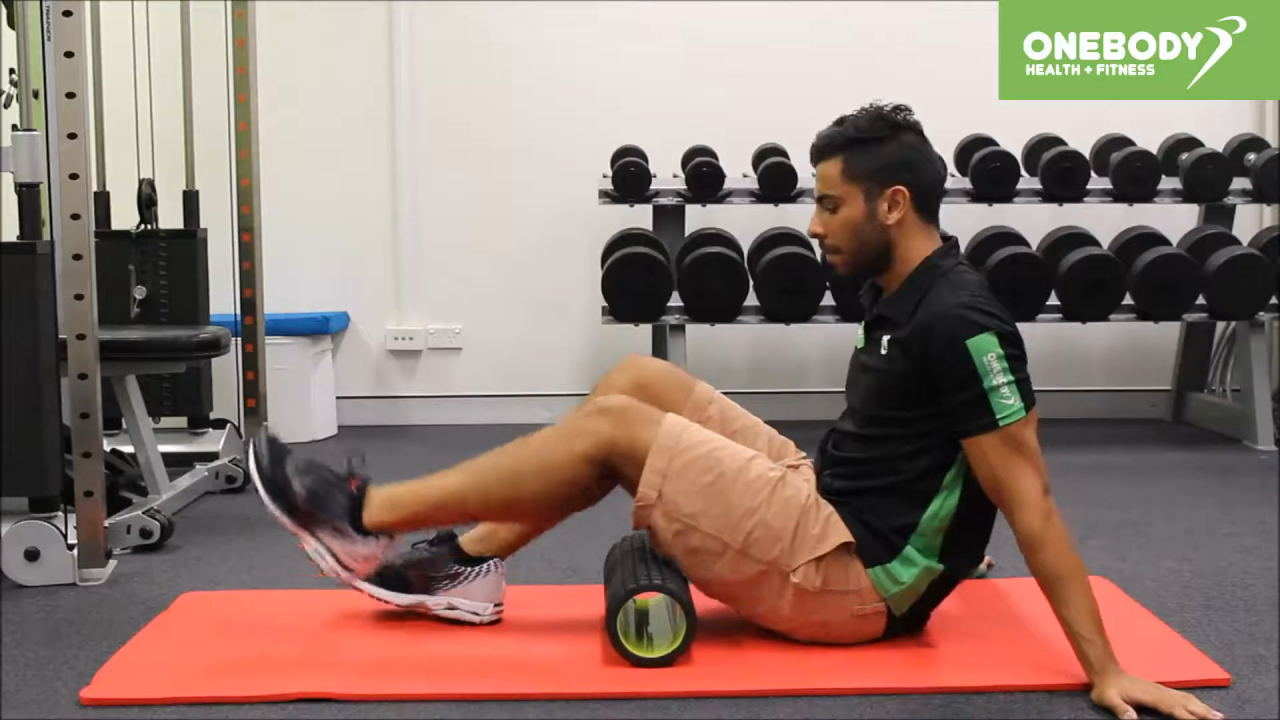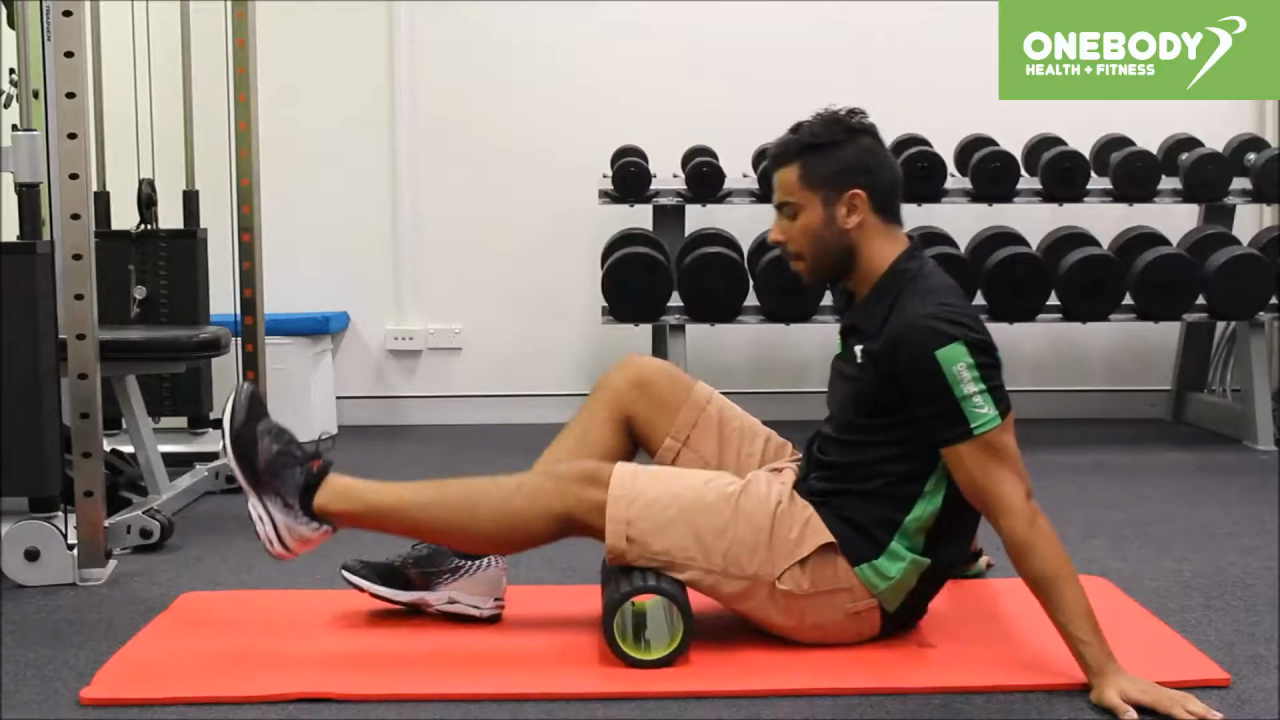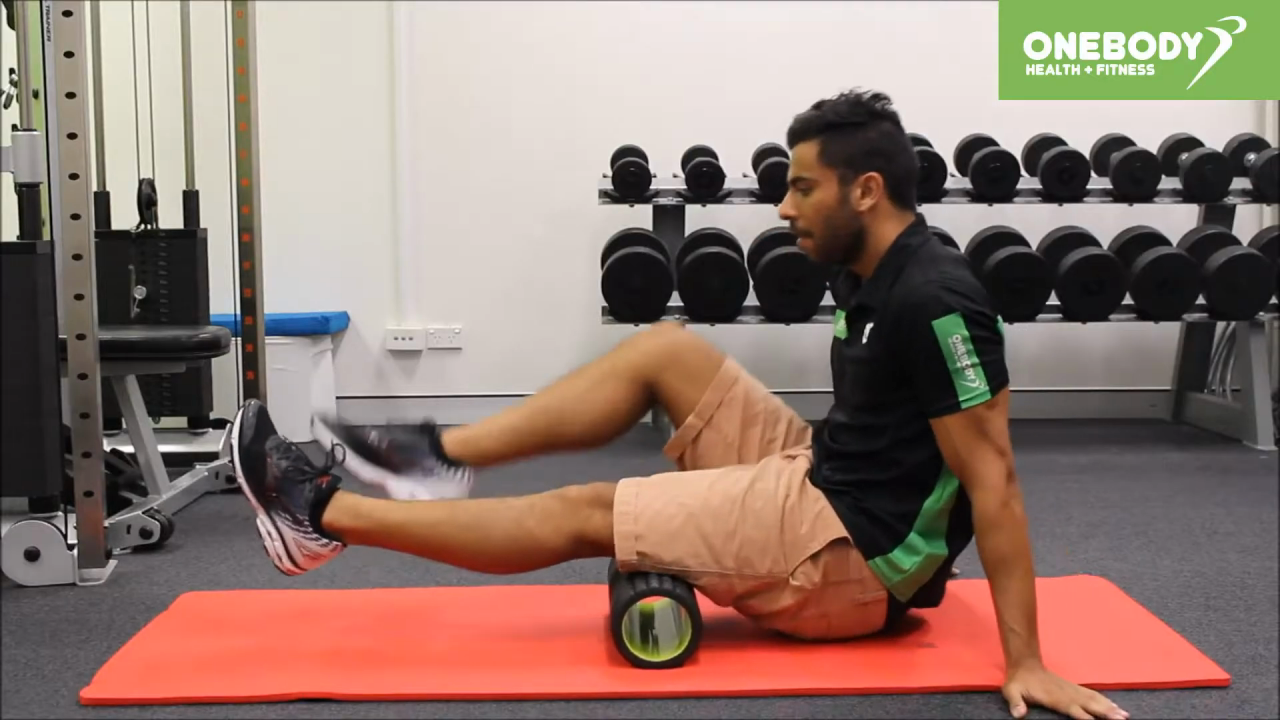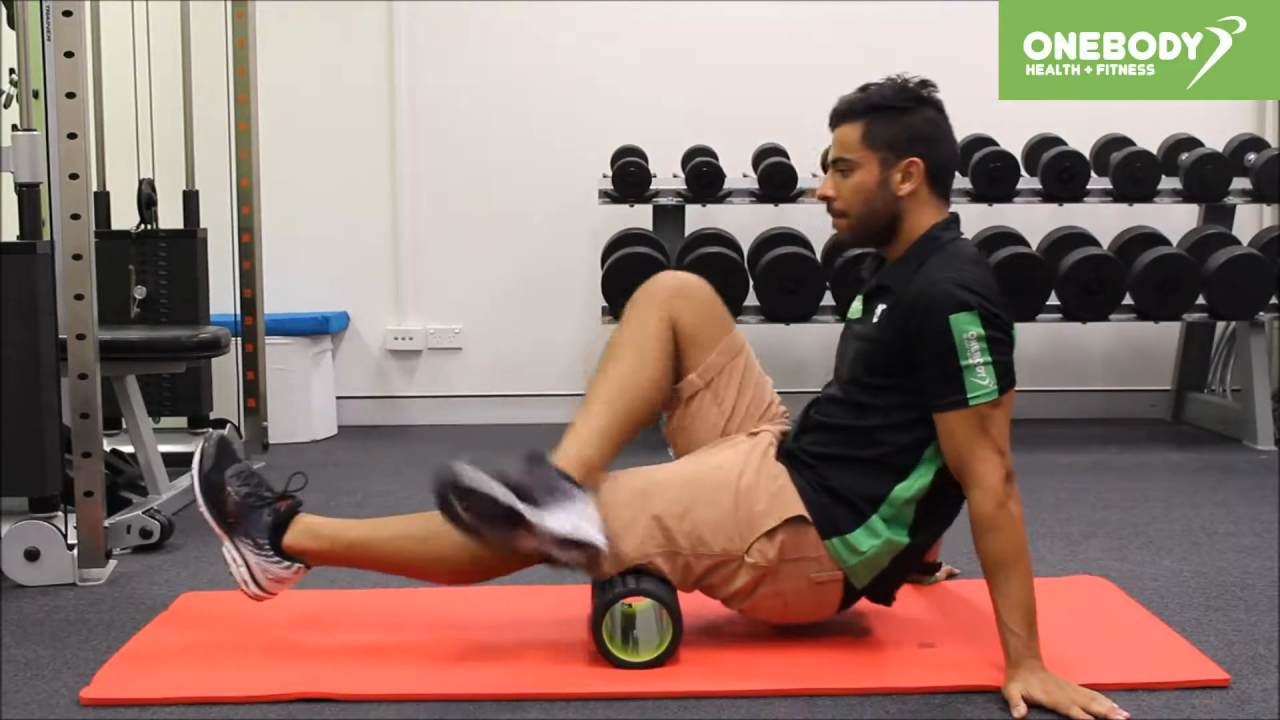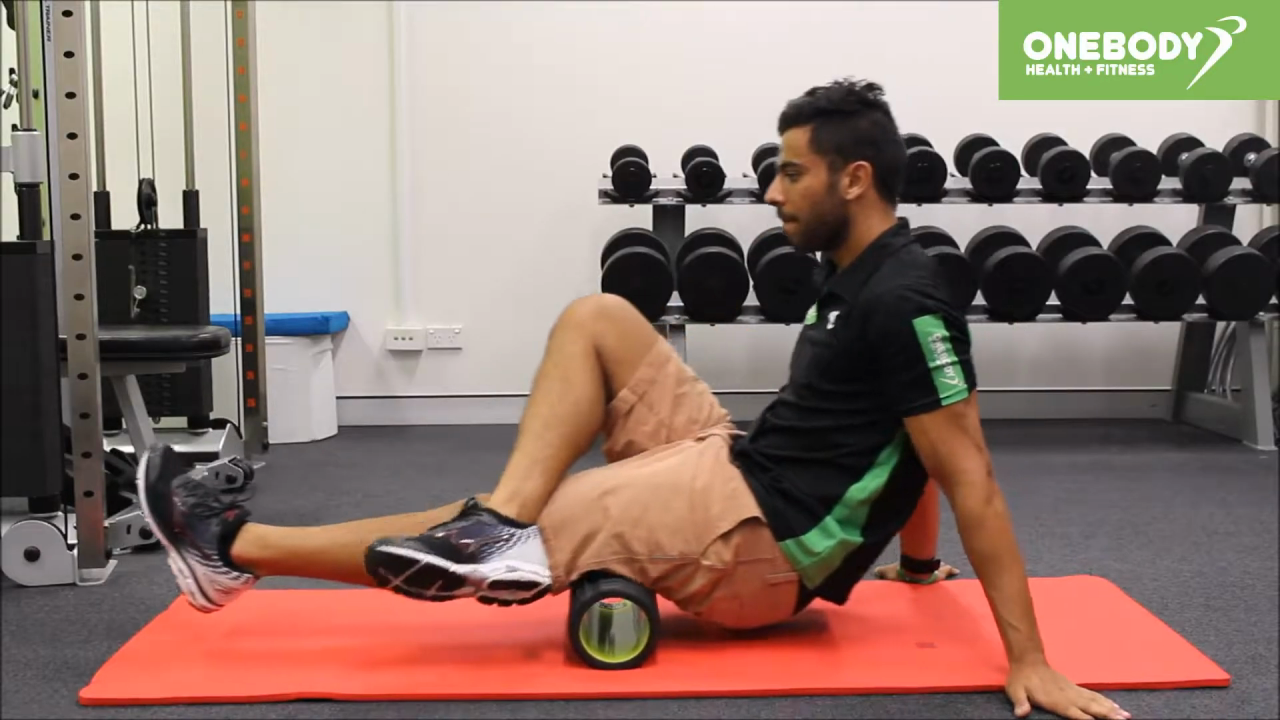
dt=0.4s
person 1, frame 1
left shoulder: (956, 322)
right shoulder: (903, 293)
left elbow: (1029, 500)
right wrist: (936, 544)
left hip: (846, 574)
right hip: (829, 506)
left knee: (612, 425)
right knee: (640, 380)
left ankle: (365, 520)
right ankle: (467, 566)
person 1, frame 2
left shoulder: (925, 328)
right shoulder: (880, 293)
left elbow: (1013, 504)
right elbow: (925, 462)
right wrist: (932, 539)
left hip: (832, 573)
right hip: (812, 502)
left knee: (576, 487)
right knee: (638, 383)
left ankle: (314, 495)
right ankle: (468, 565)
person 1, frame 3
left shoulder: (930, 301)
right shoulder: (876, 275)
left elbow: (992, 482)
right wrist: (911, 541)
left hip: (846, 558)
right hip: (820, 486)
left knee: (582, 514)
right knee: (670, 349)
left ankle: (325, 513)
right ankle: (440, 462)
person 1, frame 4
left shoulder: (947, 296)
right shoulder: (905, 269)
left elbow: (991, 481)
right elbow: (916, 437)
right wrist: (903, 538)
left hip: (802, 535)
right hip: (788, 468)
left knee: (525, 532)
right knee: (676, 296)
left ankle: (288, 538)
right ankle: (559, 489)
person 1, frame 5
left shoulder: (902, 302)
right shoulder: (862, 275)
left elbow: (969, 478)
right elbow: (903, 440)
right wrist: (915, 557)
left hip: (756, 542)
right hip: (740, 473)
left knee: (515, 531)
right knee: (596, 319)
left ankle: (237, 548)
right ankle: (501, 529)
